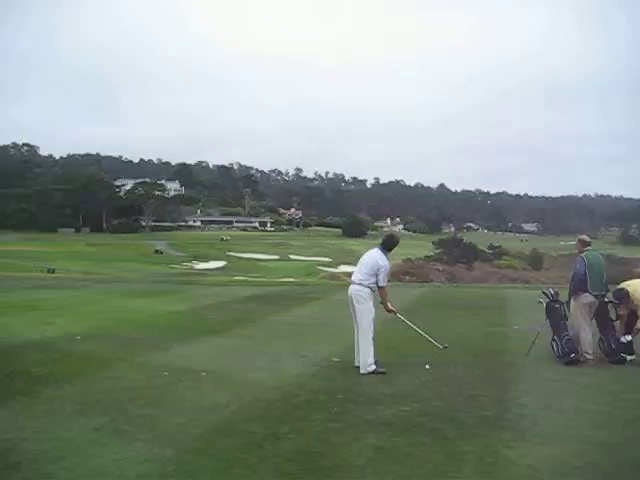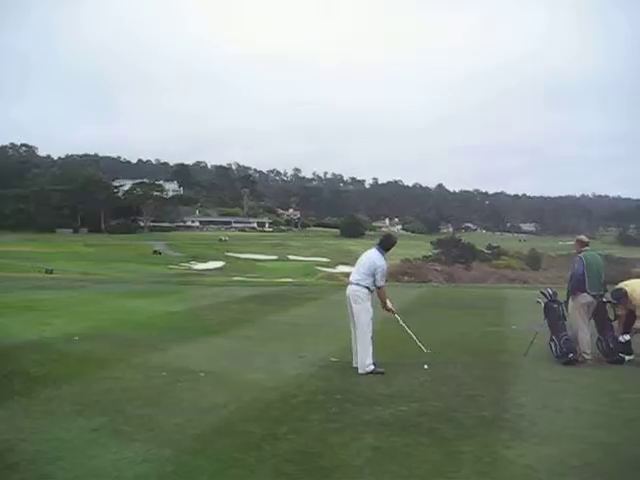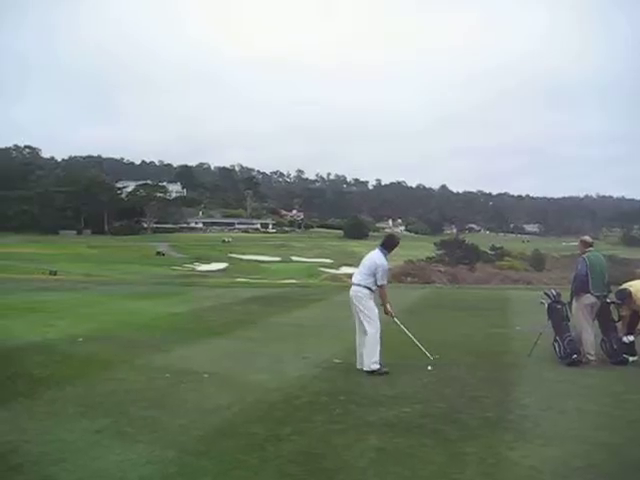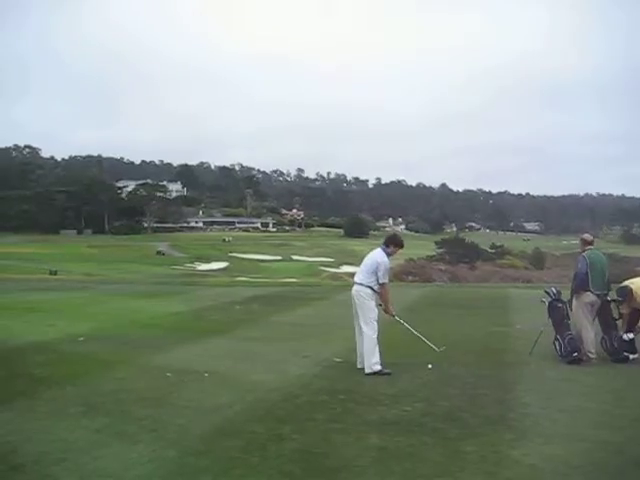
dt=0.2s
person 1, frame 1
left shoulder: (371, 252)
right shoulder: (384, 263)
right elbow: (382, 287)
left wrist: (386, 301)
right wrist: (386, 306)
left hip: (354, 289)
right hip: (363, 293)
left knee: (360, 328)
right knee: (366, 330)
left ankle: (361, 360)
right ankle: (367, 366)
person 1, frame 2
left shoulder: (370, 253)
right shoulder: (381, 263)
right elbow: (380, 287)
left wrist: (386, 299)
right wrist: (385, 305)
left hip: (352, 289)
right hip: (361, 293)
left knee: (357, 329)
right knee: (365, 331)
left ankle: (359, 361)
right ankle: (365, 366)
person 1, frame 3
left shoulder: (374, 254)
right shoulder: (382, 262)
right elbow: (382, 287)
left wrist: (386, 303)
right wrist: (386, 307)
left hip: (357, 291)
right hip: (363, 294)
left knee: (362, 329)
right knee: (373, 329)
left ankle: (363, 362)
right ankle: (372, 365)
person 1, frame 4
left shoulder: (376, 253)
right shoulder: (384, 260)
right elbow: (383, 286)
left wrist: (382, 301)
right wrist: (388, 306)
left hip: (358, 290)
right hip: (365, 293)
left knee: (362, 329)
right knee: (370, 330)
left ankle: (363, 362)
right ankle: (373, 366)
person 2, frame 1
left shoulder: (582, 257)
right shoulder: (599, 257)
left elbow: (578, 276)
right elbow: (603, 278)
left wrist: (572, 292)
right wrist: (602, 293)
left hip: (582, 296)
right hip: (596, 297)
left knee: (582, 326)
right knee: (586, 324)
left ankle: (587, 355)
right ankle: (586, 351)
person 2, frame 2
left shoulder: (580, 258)
right shoulder: (597, 257)
left elbow: (576, 276)
right elbow: (602, 278)
left wrist: (570, 292)
right wrist: (601, 293)
left hip: (581, 296)
right hip: (595, 297)
left knee: (580, 326)
right knee: (584, 325)
left ankle: (585, 355)
right ankle: (584, 351)
person 2, frame 3
left shoulder: (584, 258)
right shoulder: (601, 258)
left elbow: (580, 277)
right elbow: (605, 278)
left wrist: (574, 293)
right wrist: (604, 294)
left hip: (584, 296)
right hip: (598, 297)
left knee: (584, 327)
right knee: (588, 326)
left ankle: (589, 356)
right ankle: (588, 352)
person 2, frame 4
left shoulder: (584, 257)
right shoulder: (602, 257)
left elbow: (580, 275)
right elbow: (606, 277)
left wrist: (574, 291)
right wrist: (605, 292)
left hip: (584, 295)
right hip: (598, 296)
left knee: (584, 325)
right knee: (589, 324)
left ankle: (590, 354)
right ankle: (588, 350)
